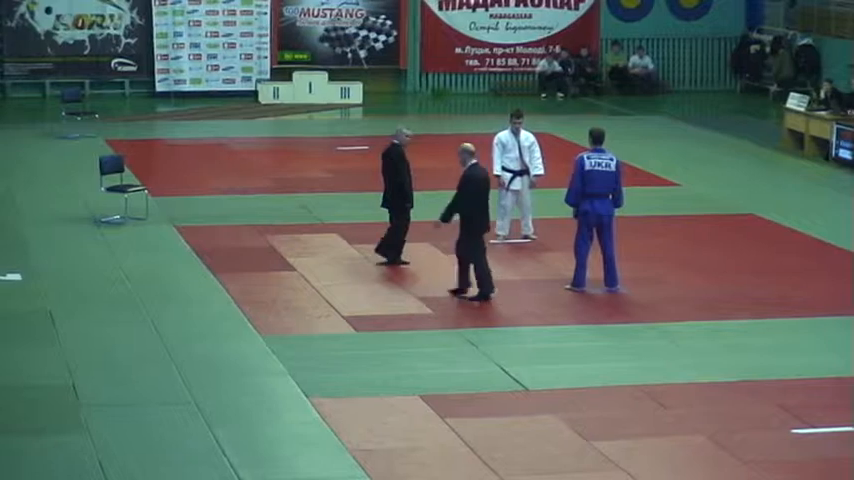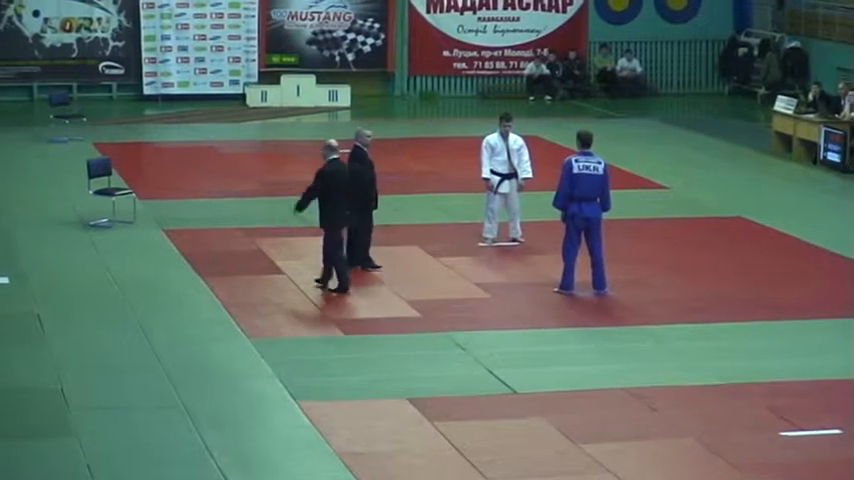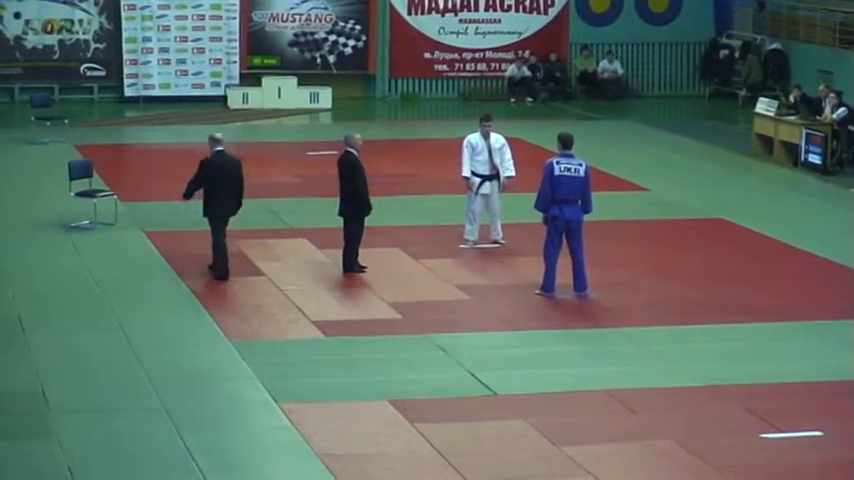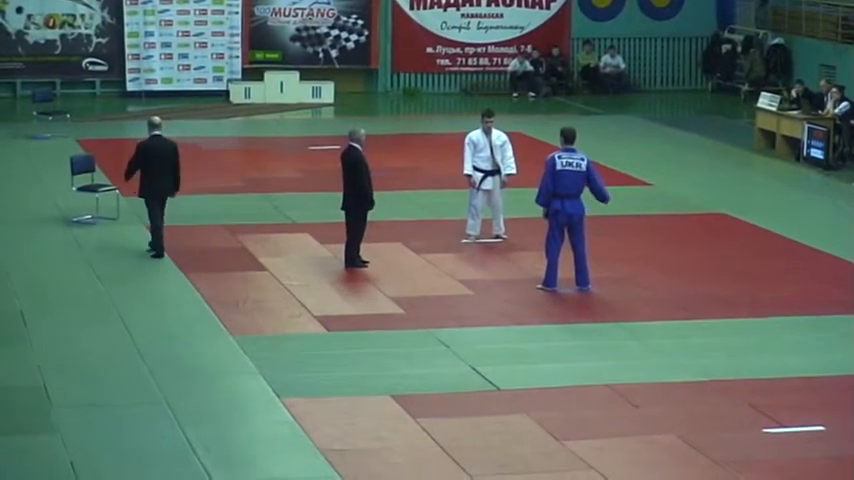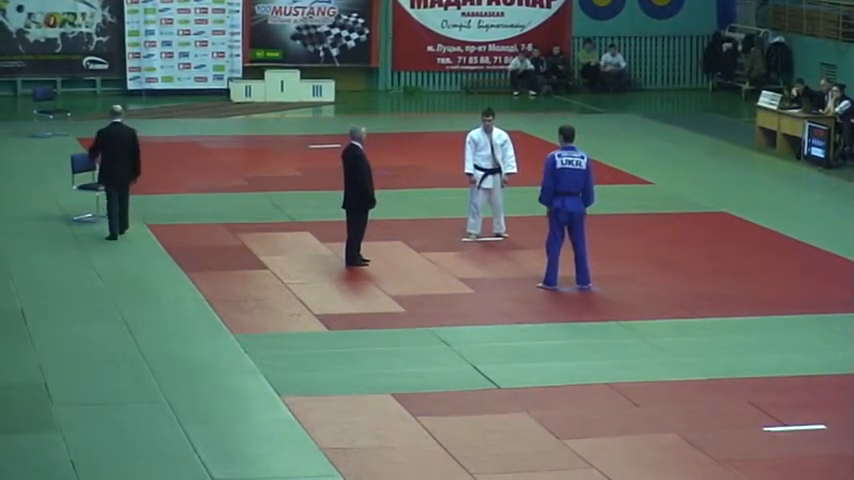
dt=1s
person 1, frame 1
left shoulder: (582, 159)
right shoulder: (613, 160)
left elbow: (576, 185)
right elbow: (617, 187)
left wrist: (574, 205)
right wrist: (615, 205)
left hip: (587, 206)
right hip: (605, 207)
left knee: (582, 245)
right knee: (608, 246)
left ankle: (578, 283)
right ankle: (612, 283)
person 1, frame 2
left shoulder: (571, 162)
right shoulder: (601, 163)
left elbow: (564, 188)
right elbow: (605, 191)
left wrist: (562, 208)
right wrist: (603, 209)
left hip: (575, 210)
right hip: (594, 210)
left knee: (570, 249)
right knee: (596, 250)
left ankle: (567, 286)
right ankle: (600, 286)
person 1, frame 3
left shoulder: (552, 164)
right shoulder: (583, 166)
left elbow: (545, 191)
right elbow: (586, 193)
left wrist: (544, 211)
right wrist: (584, 212)
left hip: (556, 212)
right hip: (575, 213)
left knee: (552, 251)
right knee: (577, 252)
left ankle: (548, 288)
right ankle: (581, 288)
person 1, frame 4
left shoulder: (553, 158)
right shoulder: (584, 160)
left elbow: (546, 186)
right elbow: (595, 183)
left wrist: (545, 206)
right wrist: (605, 197)
left hip: (557, 206)
right hip: (576, 206)
left knee: (553, 245)
right knee: (579, 246)
left ankle: (550, 283)
right ankle: (583, 283)
person 1, frame 5
left shoulder: (554, 157)
right shoulder: (584, 158)
left elbow: (547, 184)
right elbow: (588, 186)
left wrist: (548, 205)
right wrist: (585, 205)
left hip: (559, 204)
right hip: (577, 205)
left knee: (554, 244)
right knee: (579, 244)
left ankle: (551, 282)
right ankle: (584, 281)
person 2, frame 1
left shoulder: (469, 175)
right shoulder: (481, 171)
left elbow: (459, 200)
left wrist: (444, 218)
left hip: (473, 222)
right hip: (479, 220)
left knee: (476, 256)
right knee: (462, 251)
left ankle: (486, 291)
right ankle: (463, 285)
person 2, frame 2
left shoulder: (325, 171)
right shoulder: (347, 169)
left elbow: (312, 192)
left wrist: (298, 207)
right wrist: (348, 213)
left hip: (331, 216)
right hip: (342, 215)
left knee: (335, 249)
right knee: (329, 246)
left ankle: (343, 284)
right ankle: (325, 277)
person 2, frame 3
left shoulder: (207, 163)
right shoulder: (235, 162)
left elbow: (196, 182)
right elbow: (240, 185)
left wrist: (187, 195)
right wrist: (238, 204)
left hip: (214, 207)
right hip: (229, 206)
left knee: (218, 237)
right knee: (219, 235)
left ankle: (223, 272)
right ankle: (216, 265)
person 2, frame 4
left shoulder: (143, 146)
right shoulder: (171, 145)
left elbow: (134, 164)
right elbow: (176, 168)
left wrist: (127, 176)
right wrist: (175, 187)
left hip: (150, 188)
right hip: (166, 187)
left knee: (155, 218)
right knee: (158, 216)
left ankle: (159, 249)
right ankle: (155, 243)
person 2, frame 5
left shoulder: (103, 132)
right shoulder: (131, 132)
left elbow: (94, 151)
right elbow: (136, 154)
left wrist: (93, 158)
right wrist: (136, 173)
left hip: (109, 173)
right hip: (126, 172)
left knee: (112, 201)
right knee: (123, 200)
left ankle: (114, 232)
right ankle: (123, 226)
person 3, frame 1
left shoulder: (388, 151)
right shoulder: (398, 152)
right elbow: (402, 177)
right wrist: (407, 198)
left hip: (392, 195)
right hip: (399, 197)
left knee: (396, 225)
right knee: (401, 226)
left ankle: (384, 249)
right ankle: (394, 257)
person 3, frame 2
left shoulder: (357, 153)
right shoulder: (359, 154)
right elbow: (363, 179)
left wrist: (370, 197)
right wrist: (371, 198)
left hip: (357, 198)
right hip: (362, 199)
left knee: (355, 229)
right knee: (364, 229)
left ankle: (352, 259)
right ankle: (364, 261)
person 3, frame 3
left shoulder: (344, 158)
right shoulder: (353, 160)
right elbow: (358, 185)
right wrist: (367, 204)
left hip: (348, 202)
right hip: (355, 204)
left knee: (352, 234)
right knee: (354, 234)
left ankle: (352, 261)
right ankle: (349, 265)
person 3, frame 4
left shoulder: (347, 152)
right shoulder: (357, 156)
right elbow: (362, 181)
right wrist: (369, 199)
left hip: (351, 198)
right hip: (358, 199)
left knee: (355, 229)
right knee: (356, 230)
left ankle: (354, 256)
right ankle: (351, 260)
person 3, frame 5
left shoulder: (348, 151)
right shoulder: (358, 154)
right elbow: (363, 179)
right wrist: (370, 198)
left hip: (352, 196)
right hip: (359, 198)
left knee: (355, 228)
right knee: (356, 228)
left ankle: (354, 254)
right ankle: (352, 258)
person 4, frame 1
left shoulder: (529, 137)
right shoulder: (501, 137)
left elbow: (535, 156)
right elbow: (497, 157)
left wrist: (534, 175)
right wrist: (499, 176)
left hip: (524, 176)
right hip: (508, 176)
left knee: (526, 206)
right knee: (505, 206)
left ankle: (527, 232)
right ankle: (501, 233)
person 4, frame 2
left shoulder: (518, 140)
right shoulder: (490, 140)
left elbow: (524, 160)
right elbow: (486, 160)
left wrist: (522, 178)
right wrist: (487, 179)
left hip: (512, 179)
right hip: (496, 179)
left knee: (514, 209)
right knee: (492, 208)
left ankle: (515, 235)
right ankle: (489, 236)
person 4, frame 3
left shoulder: (499, 139)
right shoulder: (471, 140)
left elbow: (506, 158)
right elbow: (466, 159)
left wrist: (505, 176)
right wrist: (467, 178)
left hip: (493, 180)
right hip: (477, 180)
left knee: (495, 210)
right knee: (473, 210)
left ankle: (496, 237)
right ankle: (470, 238)
person 4, frame 4
left shoulder: (501, 137)
right shoulder: (472, 137)
left elbow: (508, 156)
right elbow: (468, 157)
left wrist: (506, 174)
right wrist: (469, 176)
left hip: (495, 176)
right hip: (479, 175)
left knee: (497, 205)
right knee: (475, 205)
left ankle: (498, 231)
right ankle: (472, 233)
person 4, frame 5
left shoulder: (502, 135)
right shoulder: (473, 135)
left elbow: (508, 155)
right elbow: (469, 156)
left wrist: (507, 174)
right wrist: (470, 174)
left hip: (496, 175)
right hip: (479, 174)
left knee: (498, 204)
right knee: (476, 204)
left ankle: (499, 230)
right ankle: (473, 231)
